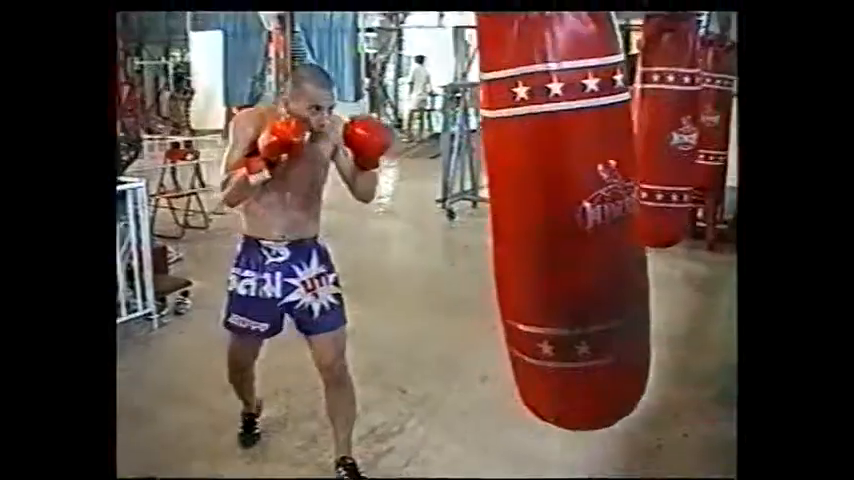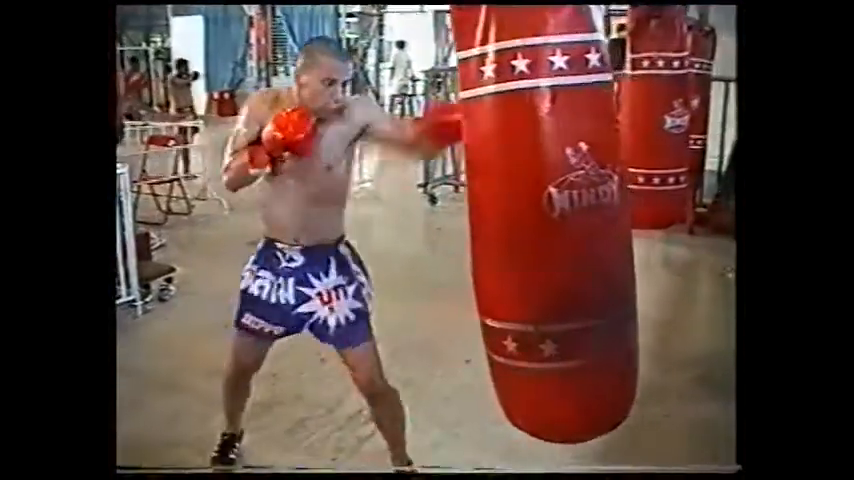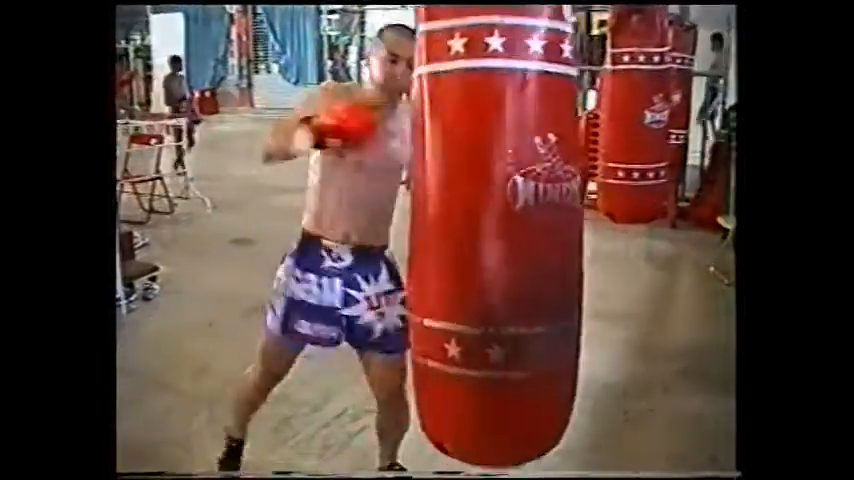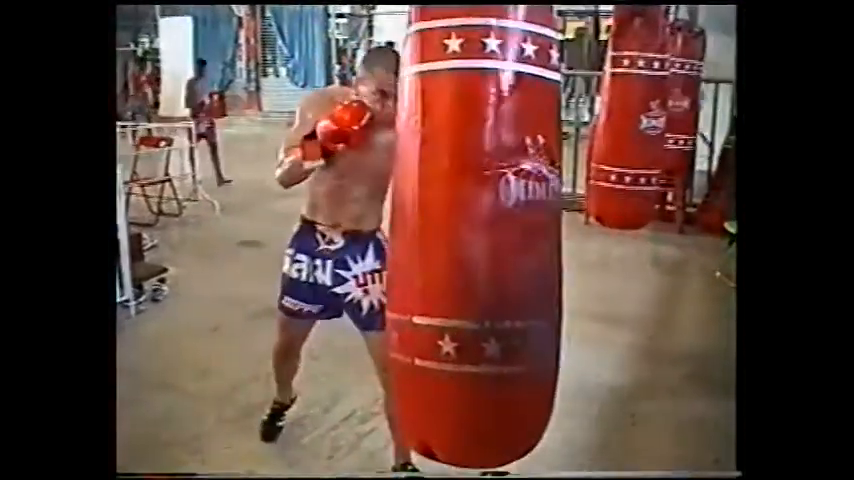
dt=0.5s
person 1, frame 1
left shoulder: (332, 131)
right shoulder: (249, 123)
left elbow: (363, 194)
right elbow: (230, 197)
left wrist: (366, 160)
right wrist: (262, 159)
left hip: (307, 256)
right hip: (256, 257)
left knee: (334, 367)
right knee: (240, 359)
right ankle: (252, 409)
person 1, frame 2
left shoulder: (354, 112)
right shoulder: (263, 106)
left elbow: (412, 138)
right elbow: (231, 179)
left wrist: (436, 128)
right wrist: (261, 153)
left hip: (330, 263)
right hip: (274, 259)
left knee: (371, 383)
right knee: (240, 368)
left ankle: (402, 464)
right ankle: (231, 435)
person 1, frame 3
left shoulder: (413, 118)
right shoulder: (332, 98)
right elbow: (273, 151)
right wrist: (310, 134)
left hip: (371, 269)
right hip: (316, 261)
left knee: (392, 391)
right knee: (269, 369)
left ankle: (388, 465)
right ankle: (234, 437)
person 1, frame 4
left shoulder: (400, 123)
right shoulder: (317, 104)
right elbow: (284, 179)
right wrist: (314, 149)
left hip: (364, 249)
right hip: (311, 242)
left knee: (393, 367)
right knee: (288, 340)
left ankle: (402, 462)
right ankle: (283, 399)
